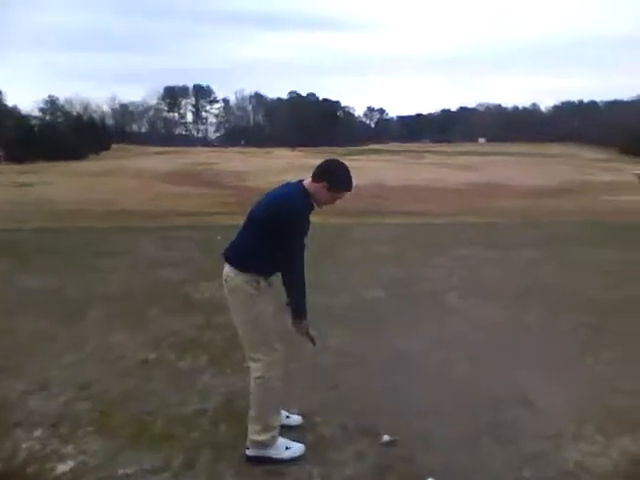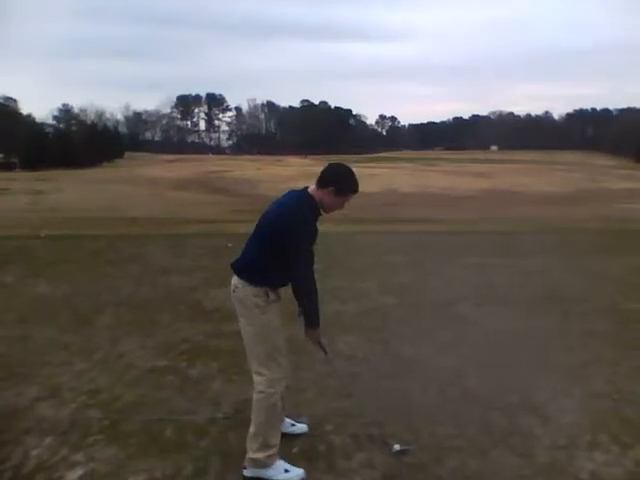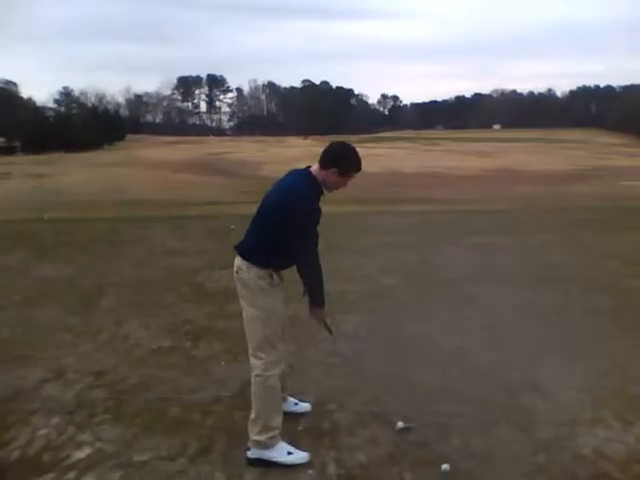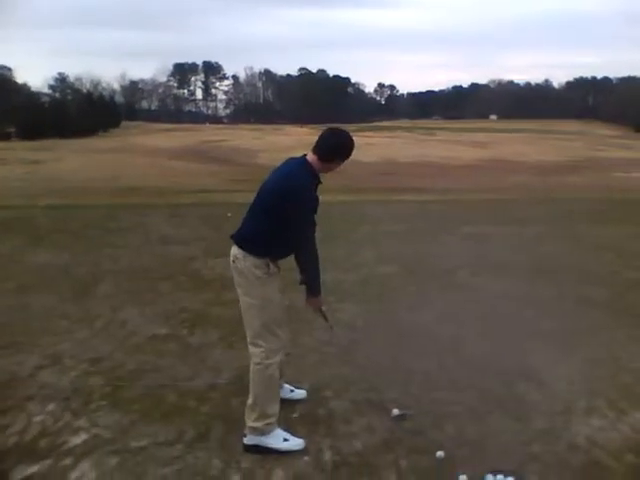
dt=0.7s
person 1, frame 1
left shoulder: (290, 194)
right shoulder: (294, 207)
left elbow: (286, 257)
right elbow: (293, 262)
left wrist: (291, 300)
right wrist: (299, 312)
left hip: (251, 275)
right hip: (247, 280)
left knee: (266, 350)
right knee: (266, 358)
left ankle: (267, 410)
right ankle: (262, 441)
person 1, frame 2
left shoulder: (296, 202)
right shoulder: (299, 217)
left elbow: (295, 267)
right elbow: (302, 273)
left wrist: (305, 309)
right wrist: (312, 322)
left hip: (257, 285)
right hip: (255, 291)
left knee: (271, 363)
right knee: (271, 373)
left ankle: (273, 419)
person 1, frame 3
left shoulder: (298, 180)
right shoulder: (302, 198)
left elbow: (299, 248)
right elbow: (306, 253)
left wrist: (309, 288)
right wrist: (317, 301)
left hip: (260, 266)
right hip: (258, 273)
left knee: (275, 342)
right knee: (267, 356)
left ankle: (276, 398)
right ankle: (263, 443)
person 1, frame 4
left shoulder: (294, 169)
right shoulder: (301, 187)
left elbow: (298, 236)
right elbow: (304, 242)
left wrist: (306, 277)
right wrist: (313, 289)
left hip: (255, 255)
right hip: (255, 262)
left knee: (272, 333)
right knee: (267, 343)
left ankle: (272, 386)
right ankle: (259, 430)
